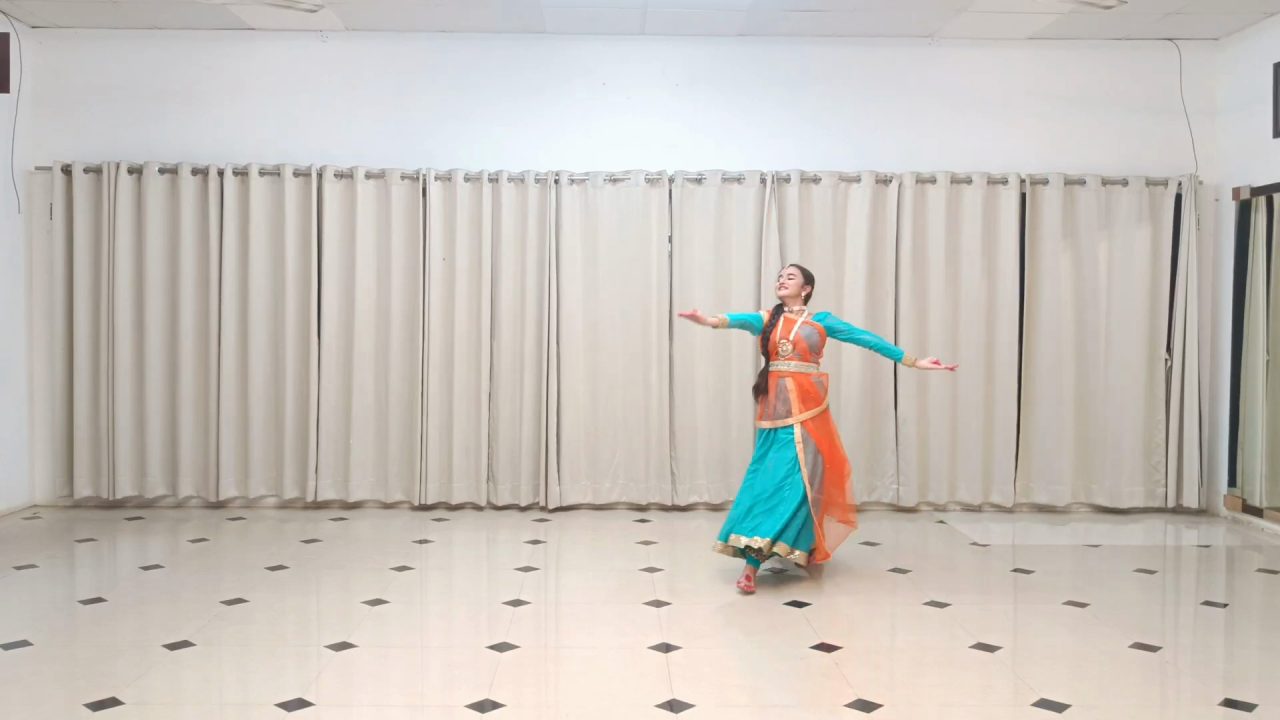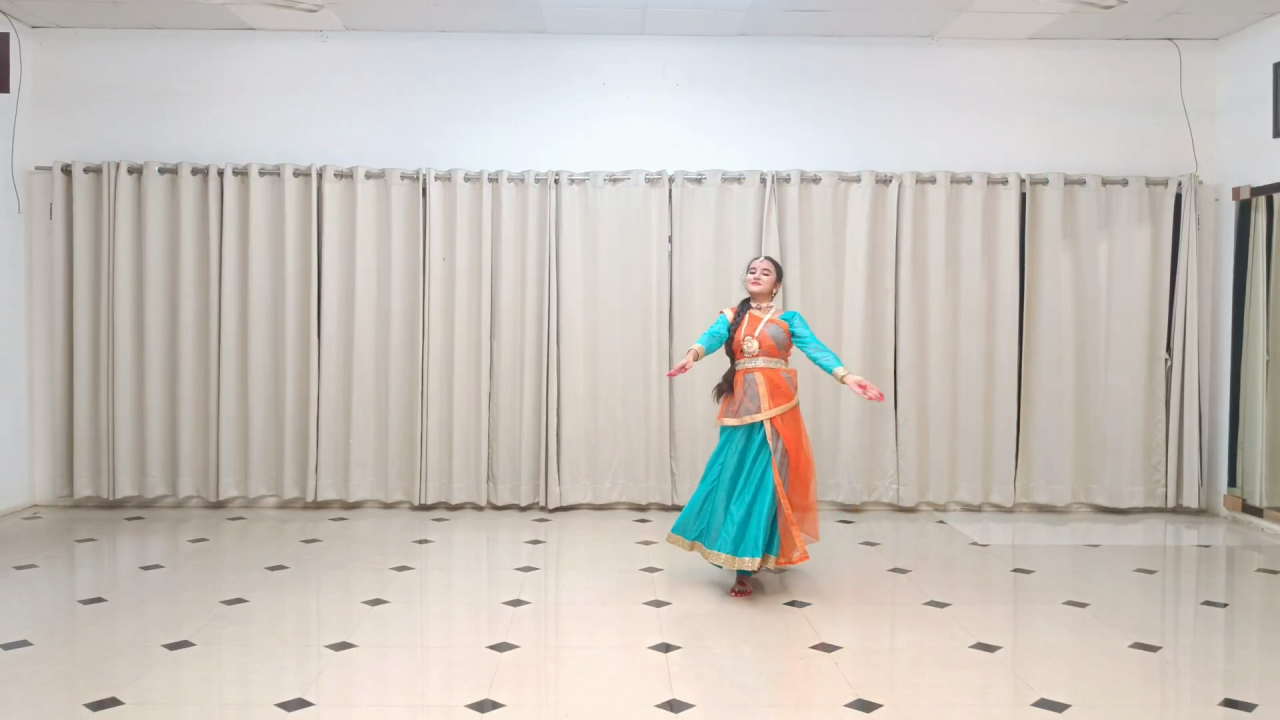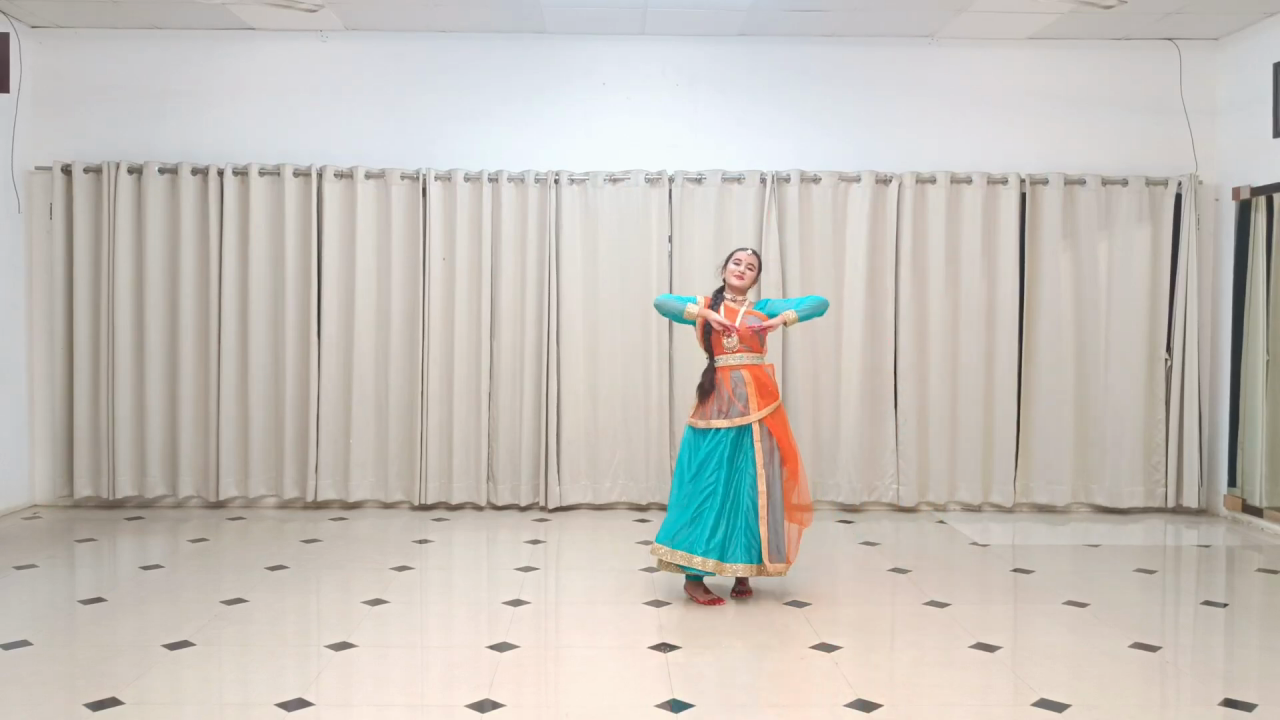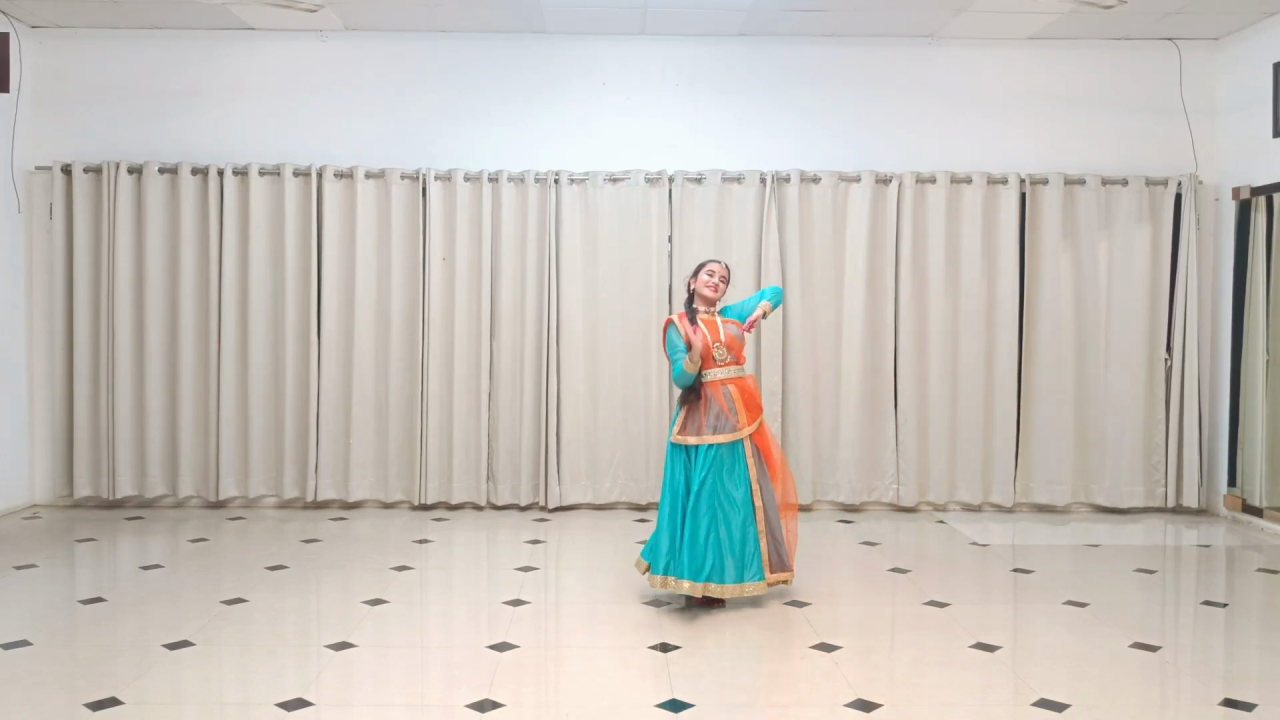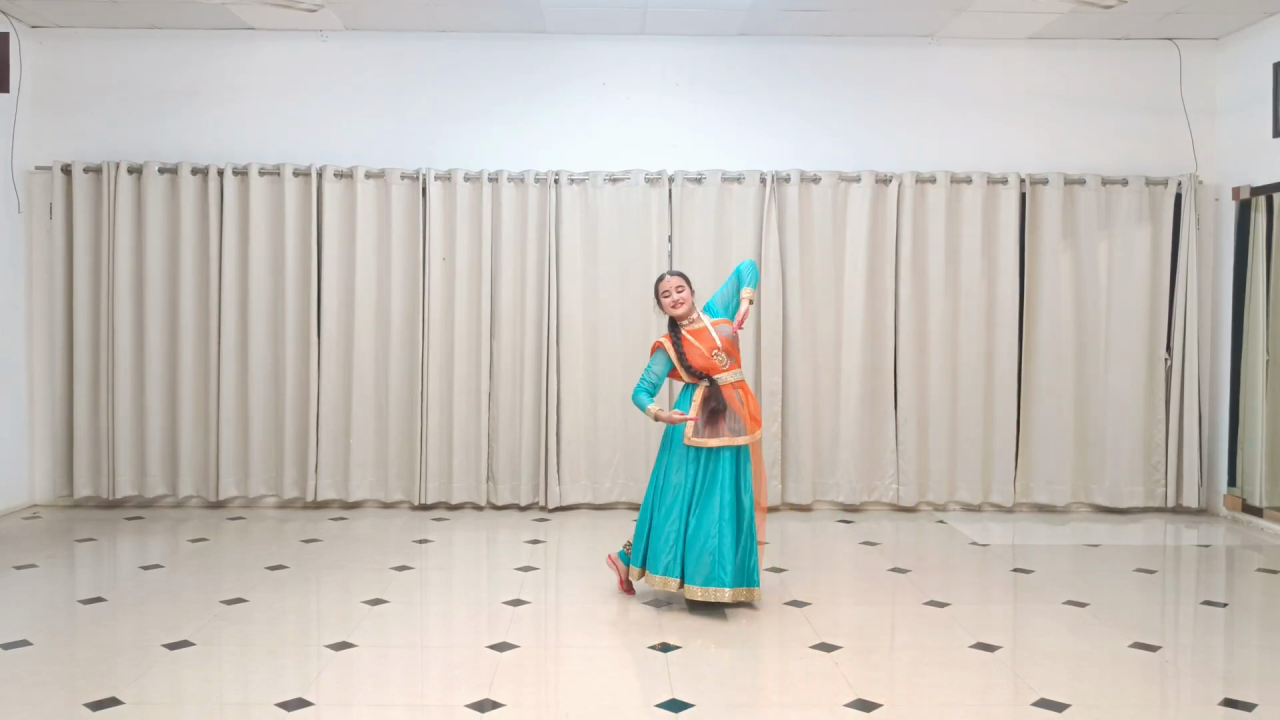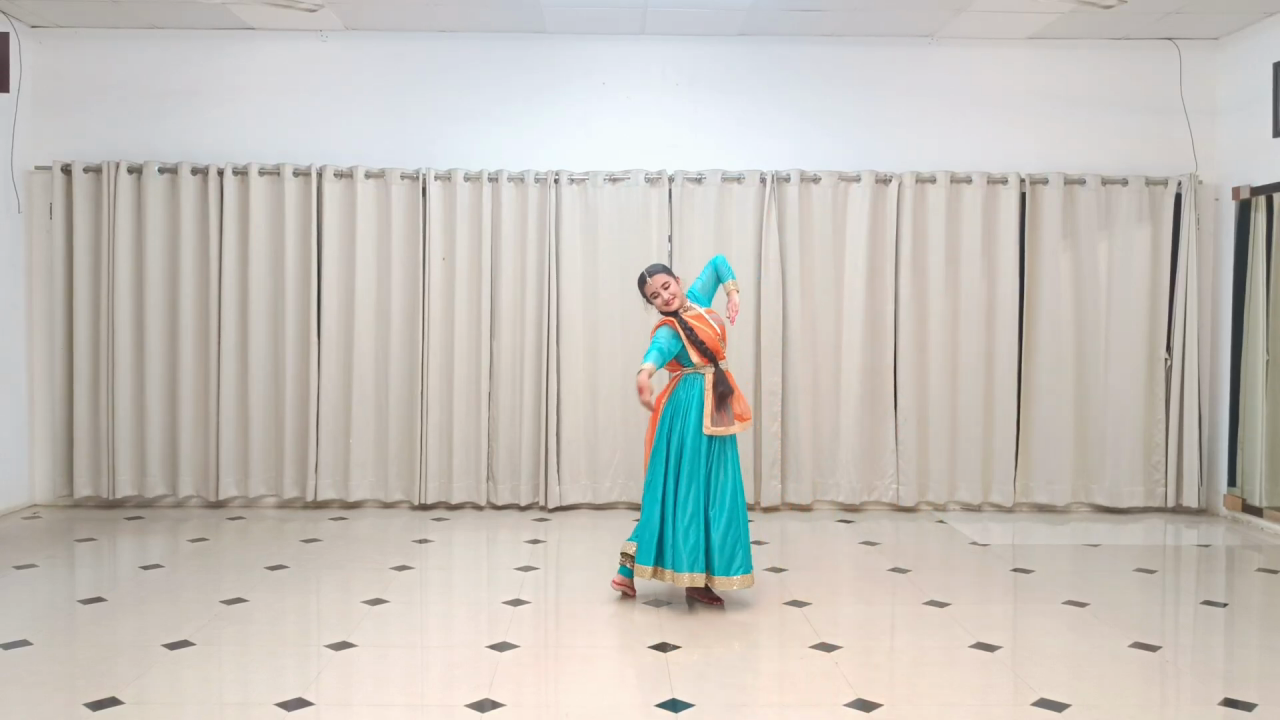
dt=0.3s
person 1, frame 1
left shoulder: (822, 321)
right shoulder: (766, 319)
left elbow: (866, 338)
right elbow: (739, 320)
left wrist: (912, 361)
right wrist: (712, 321)
left hip: (806, 409)
right hip: (773, 408)
left knee: (790, 481)
right knee: (770, 478)
left ankle: (755, 564)
right ankle: (797, 549)
person 1, frame 2
left shoulder: (789, 319)
right shoulder: (732, 317)
left elbow: (816, 349)
right elbow: (711, 338)
left wrist: (847, 378)
right wrist: (691, 357)
left hip: (776, 406)
right hip: (740, 406)
left knee: (763, 483)
right knee: (729, 479)
left ankle: (746, 569)
right ankle: (738, 553)
person 1, frame 3
left shoulder: (764, 310)
right shoulder: (703, 307)
left elbow: (819, 303)
right elbow: (662, 303)
left wrist: (783, 319)
right wrist: (705, 313)
left hip: (756, 401)
right hip: (716, 402)
left knee: (751, 484)
right knee: (707, 482)
left ankle: (742, 571)
right ankle: (693, 576)
person 1, frame 4
left shoulder: (733, 316)
right shoulder: (677, 325)
left elbow: (775, 291)
right elbow: (681, 379)
left wrist: (760, 310)
right wrist: (696, 353)
left hip: (739, 414)
right hip: (701, 417)
left knee: (740, 495)
right knee: (698, 495)
left ankle: (728, 575)
right ankle: (693, 581)
person 1, frame 5
left shoulder: (717, 310)
right shoulder: (668, 345)
left elbow: (747, 267)
right elbow: (643, 389)
left wrist: (745, 303)
right wrist: (655, 413)
left hip: (733, 414)
right hip: (697, 419)
left knee: (724, 500)
right knee: (683, 497)
left ankle: (708, 579)
person 1, frame 6
left shoulder: (696, 299)
right shoulder: (668, 329)
left elbow: (717, 263)
right elbow: (654, 353)
left wrist: (732, 294)
right wrist: (644, 374)
left hip: (717, 404)
right hip: (693, 406)
left knee: (713, 493)
right knee: (683, 490)
left ankle: (697, 579)
